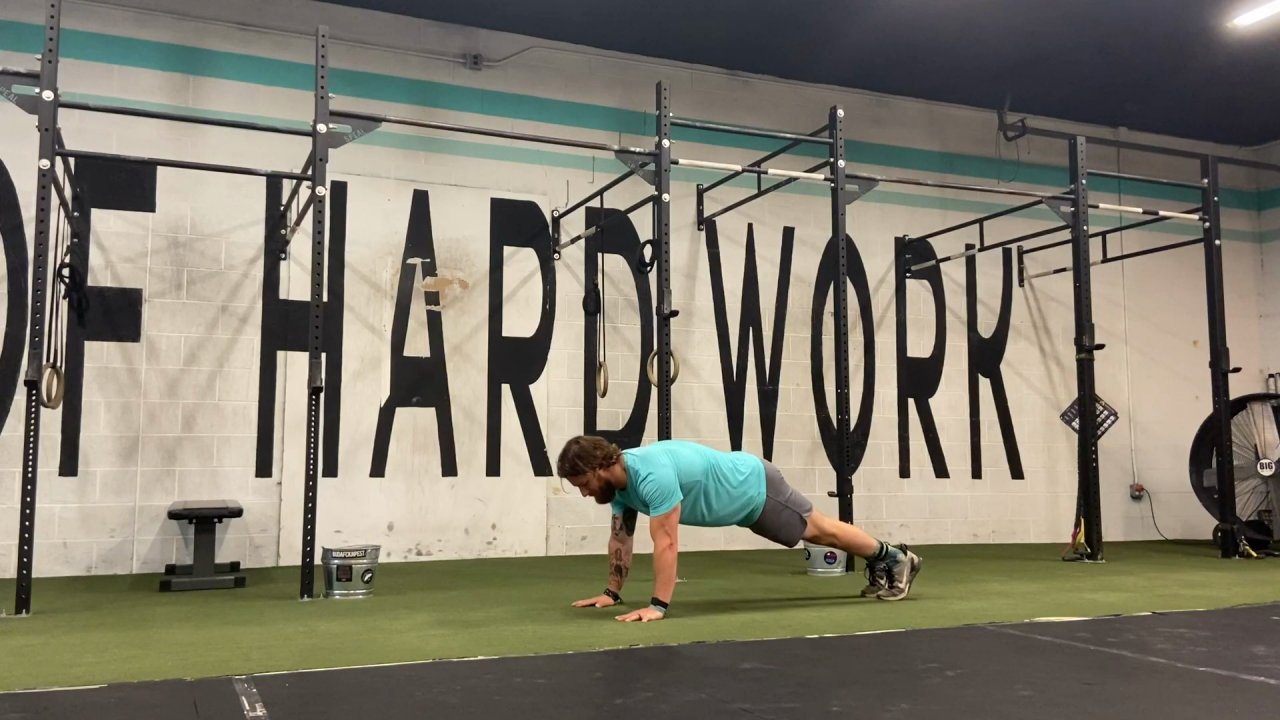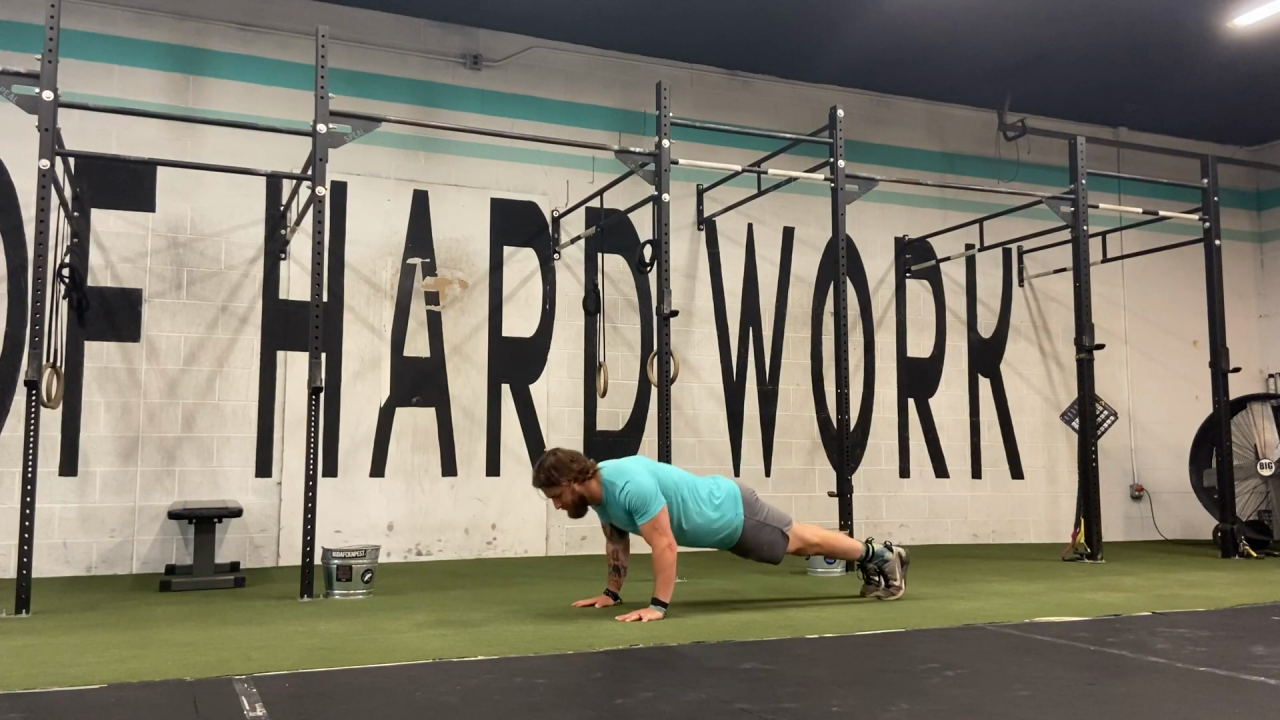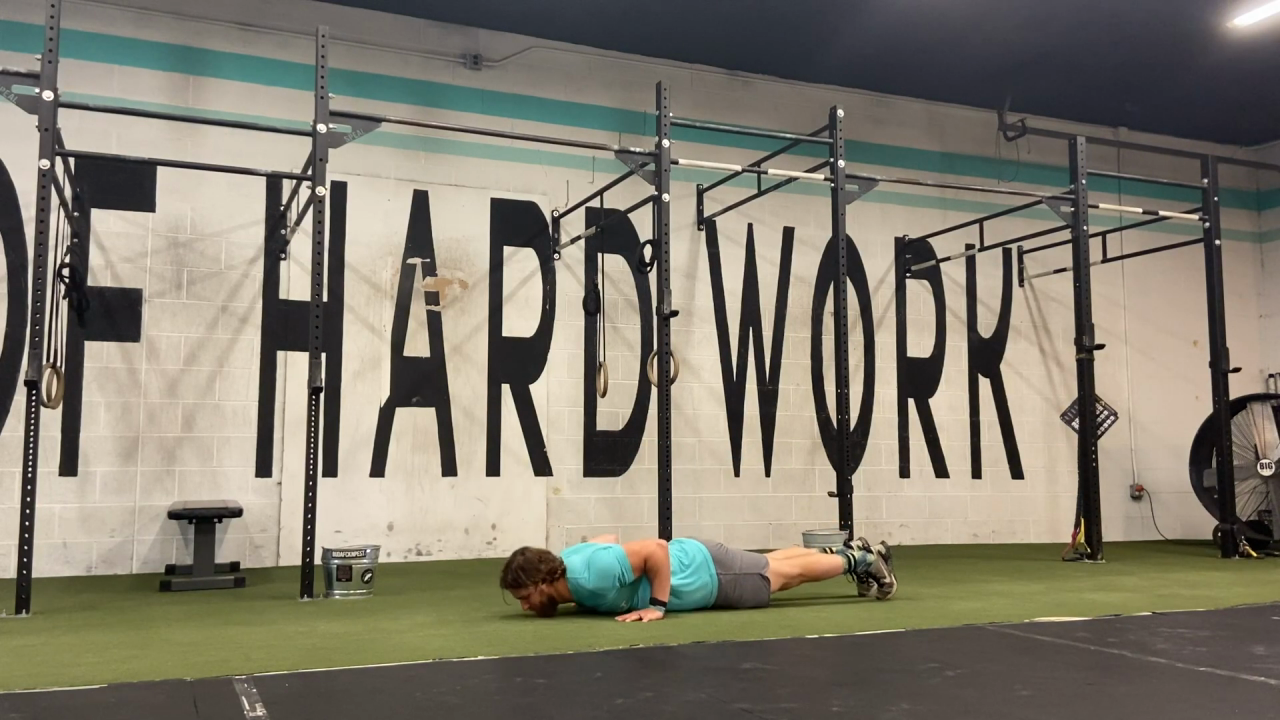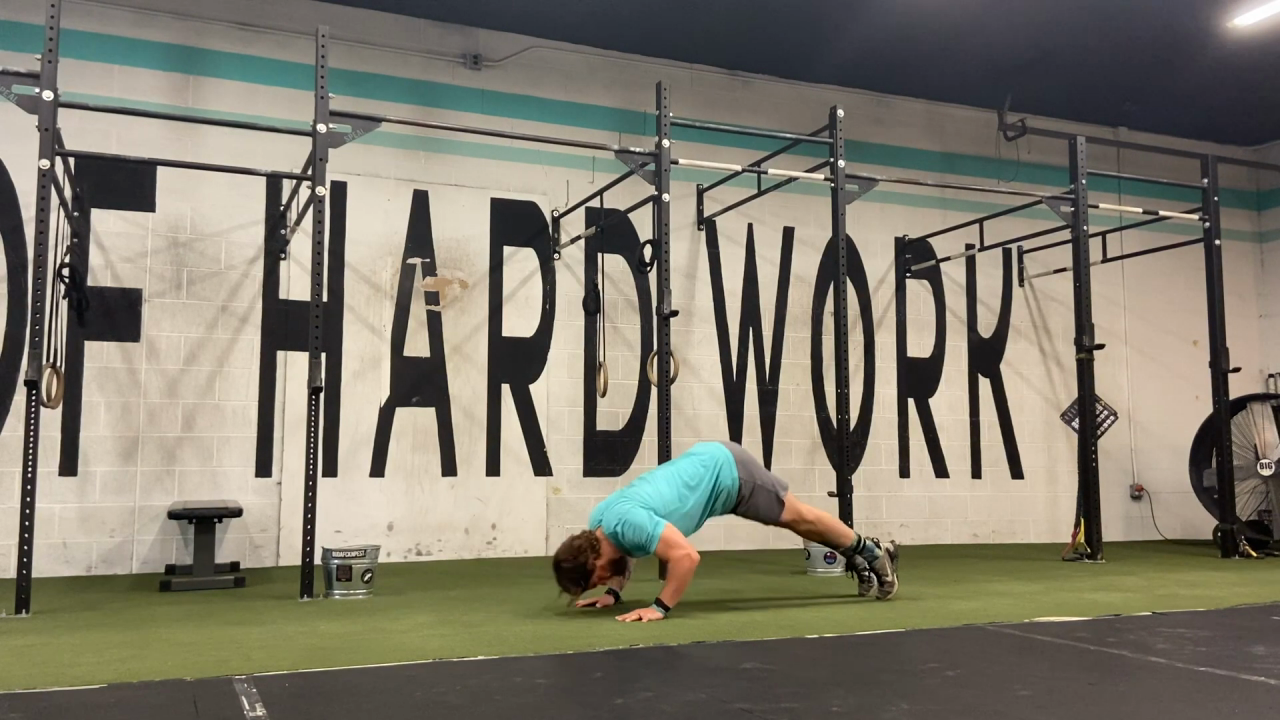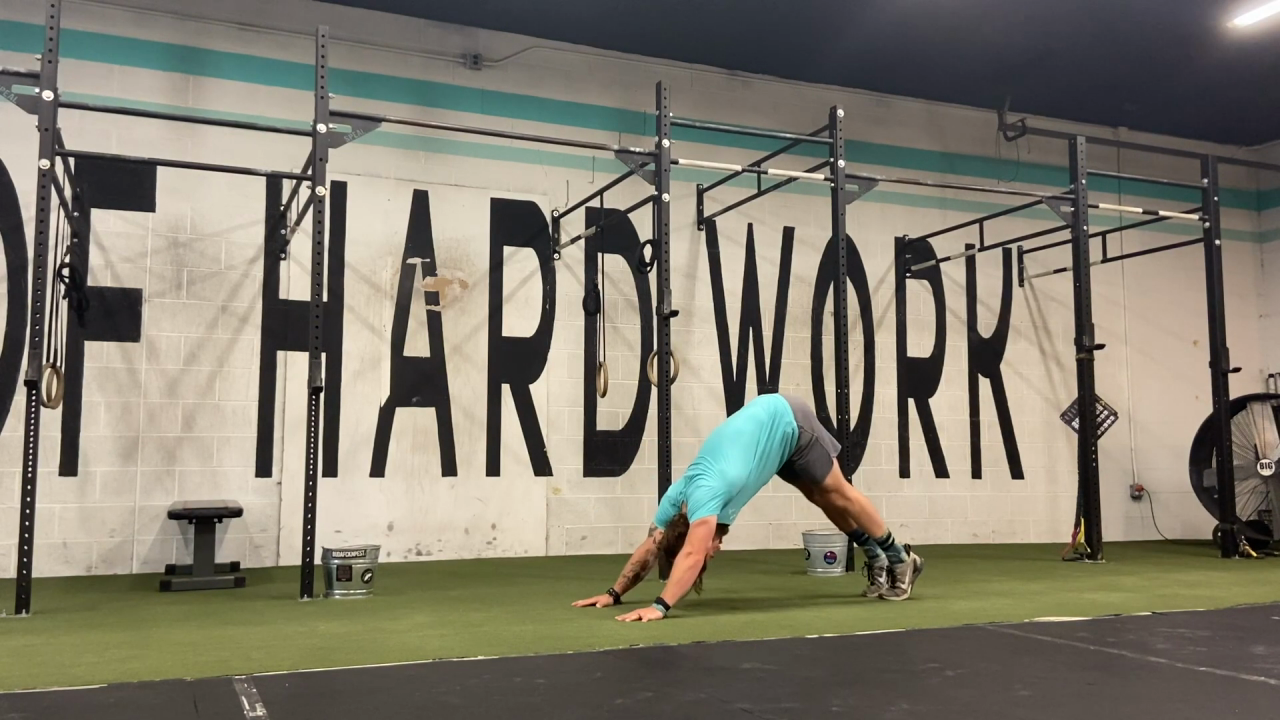
dt=1s
person 1, frame 1
left shoulder: (652, 474)
right shoulder: (619, 479)
left elbow: (665, 543)
right elbow: (621, 537)
left wrist: (658, 605)
right wrist: (612, 592)
left hip: (754, 488)
right hip: (740, 497)
left knee: (821, 530)
right knee: (817, 534)
left ankle: (895, 557)
right ankle: (879, 563)
person 1, frame 2
left shoulder: (628, 486)
right shoulder: (599, 491)
left elbow: (665, 546)
right elbow: (617, 538)
left wrist: (658, 605)
right wrist: (612, 591)
left hip: (731, 515)
right hip: (718, 517)
left knee: (804, 542)
right knee: (797, 542)
left ankle: (881, 555)
right ankle: (871, 557)
person 1, frame 3
left shoulder: (589, 579)
right shoulder: (566, 560)
left elbow: (656, 548)
right elbow: (608, 537)
left wrist: (657, 605)
right wrist: (607, 597)
left hip: (707, 574)
right hip: (690, 559)
left knee: (786, 574)
right knee: (774, 563)
left ankle: (863, 559)
right ankle: (848, 552)
person 1, frame 4
left shoulder: (625, 522)
right shoulder: (598, 524)
left elbow: (687, 557)
right elbow: (625, 556)
left wrist: (659, 607)
right wrist: (612, 592)
left hip: (727, 470)
right hip: (710, 466)
left knee: (798, 517)
right knee: (790, 520)
left ankle: (873, 554)
right ankle: (855, 559)
person 1, frame 5
left shoulder: (705, 494)
right shoulder: (676, 499)
left elbow: (692, 555)
right elbow: (649, 548)
left wrist: (660, 607)
right wrist: (614, 593)
left hip: (787, 421)
right hip: (764, 420)
left knee: (837, 494)
right knee: (821, 498)
left ankle: (899, 558)
right ankle: (877, 558)
